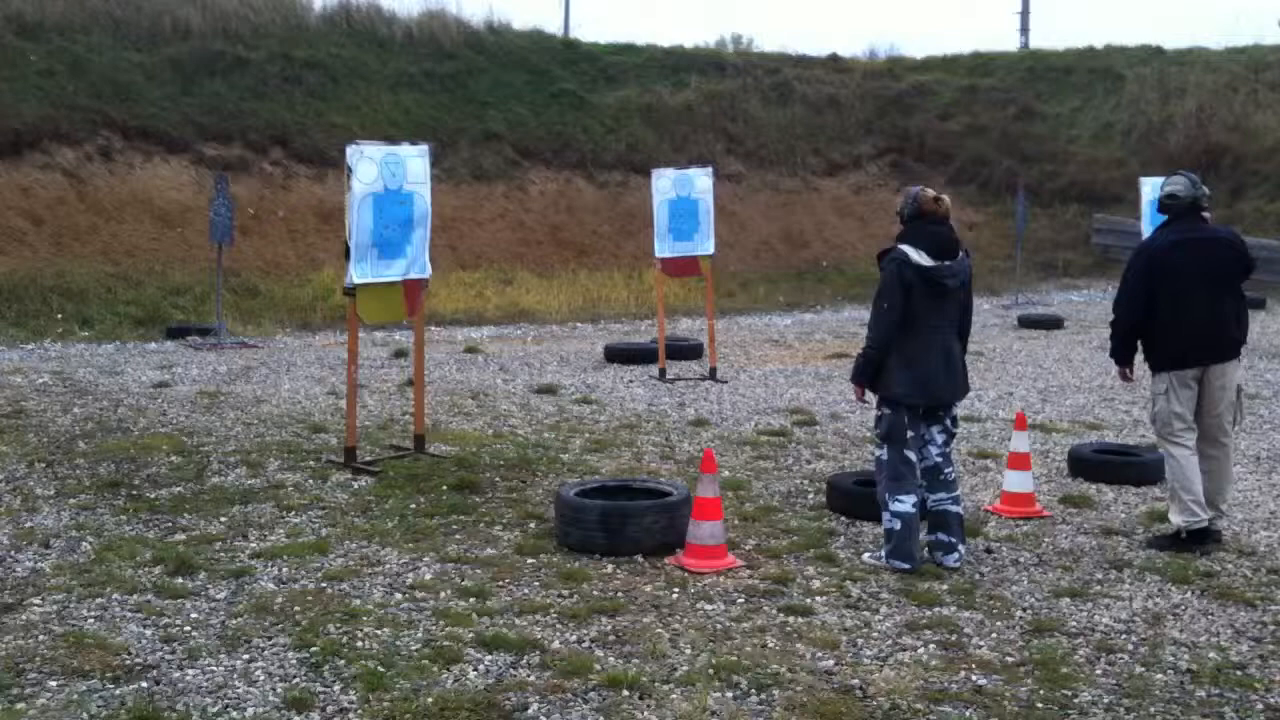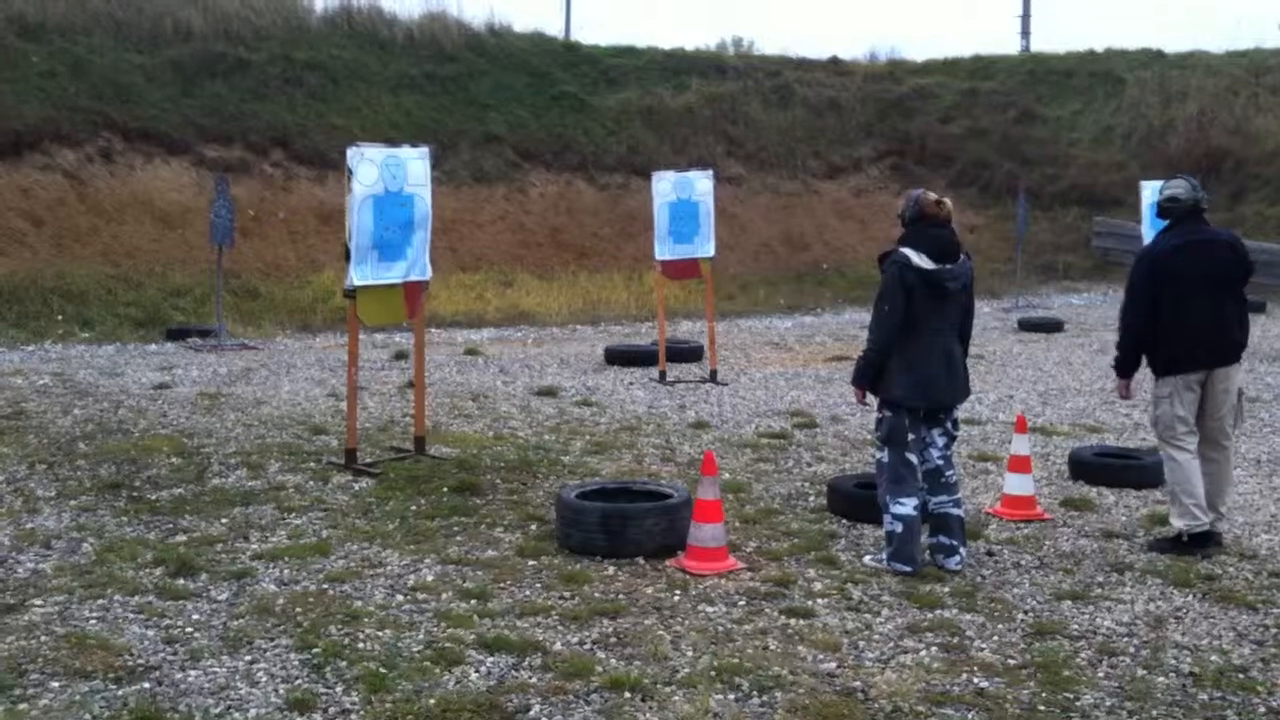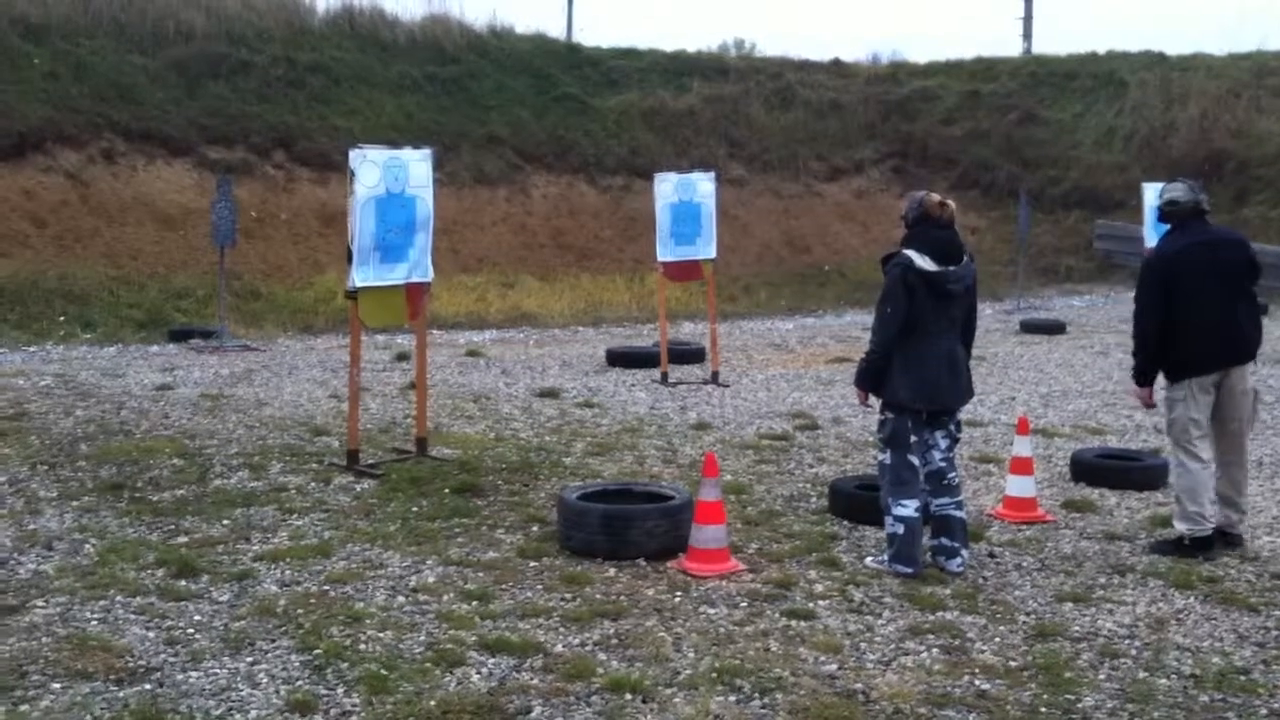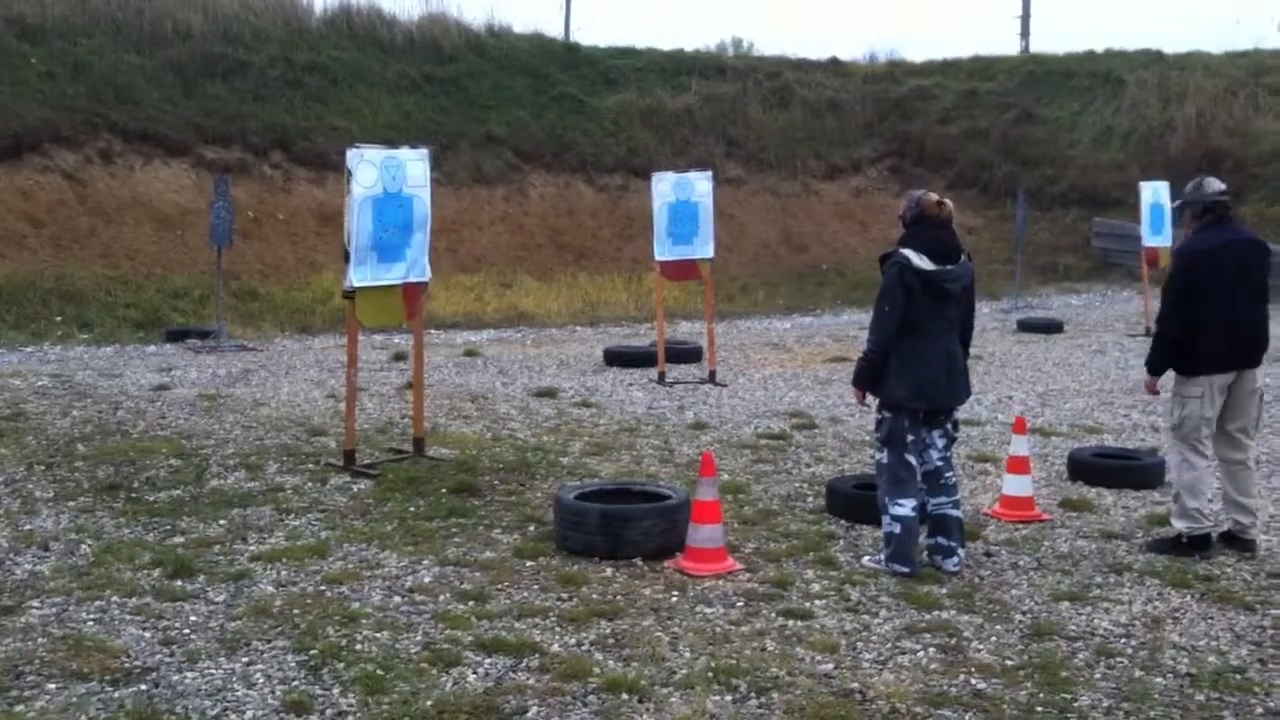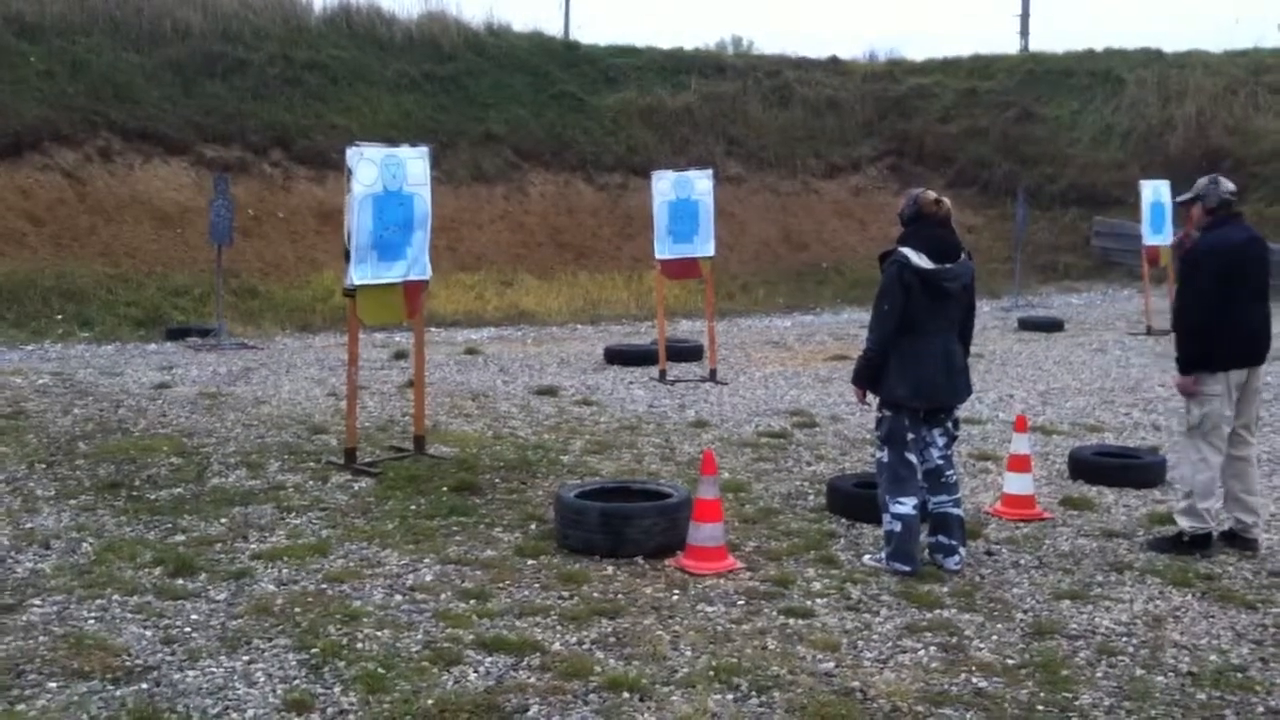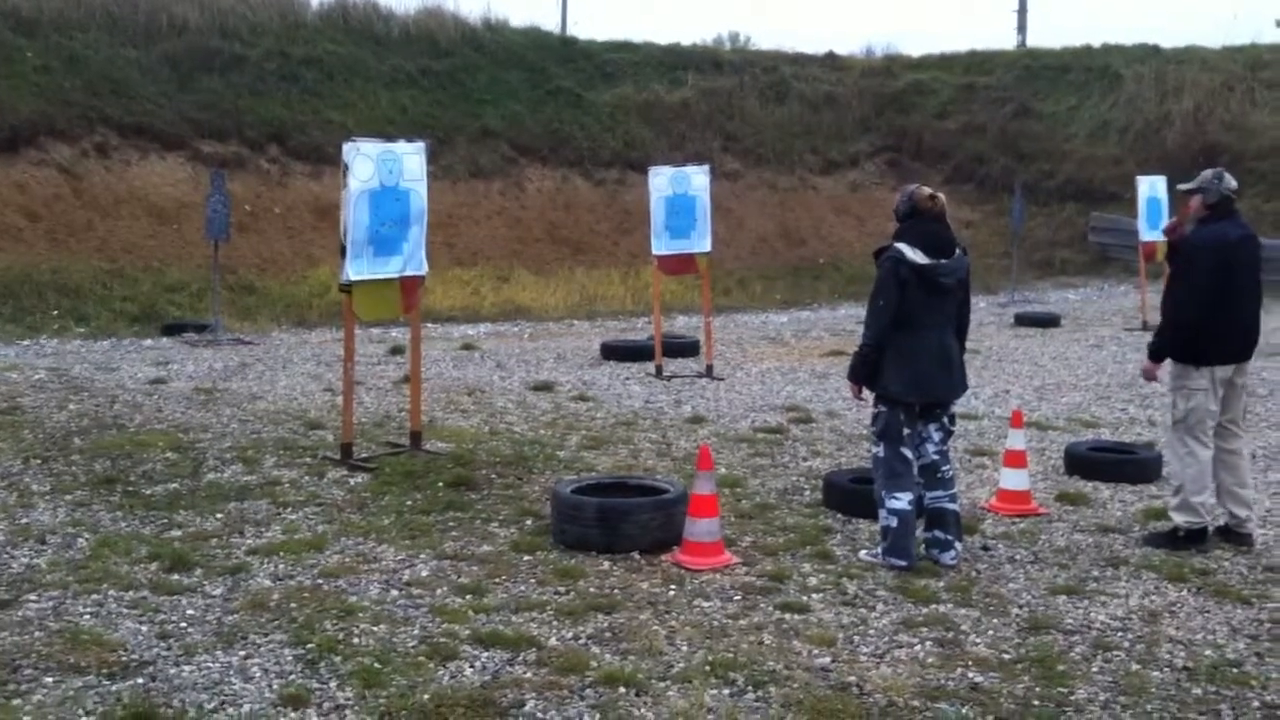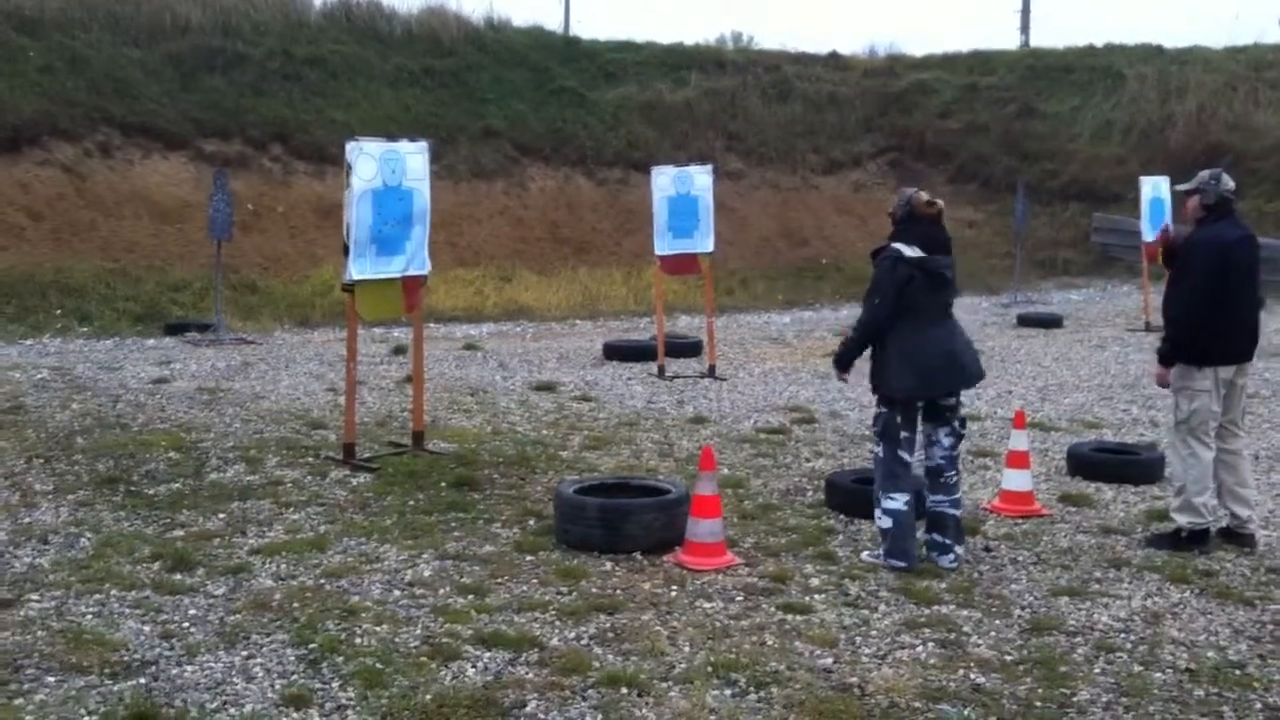
dt=0.4s
person 1, frame 1
left shoulder: (901, 261)
right shoulder: (959, 261)
left elbow: (882, 327)
right elbow: (963, 325)
left wrist: (863, 374)
left hip: (902, 378)
right hip: (946, 376)
left knee: (897, 463)
right knee: (939, 459)
left ankle: (900, 552)
right ankle: (949, 547)
person 1, frame 2
left shoulder: (902, 265)
right shoulder: (960, 264)
left elbow: (883, 330)
right elbow: (964, 328)
left wrist: (863, 378)
left hip: (903, 381)
right hip: (946, 379)
left knee: (899, 466)
right knee: (940, 463)
left ankle: (901, 555)
right ankle: (950, 550)
person 1, frame 3
left shoulder: (905, 266)
right shoulder: (964, 266)
left elbow: (886, 331)
right elbow: (967, 329)
left wrist: (866, 377)
left hip: (906, 382)
right hip: (949, 380)
left knee: (901, 467)
right knee: (942, 464)
left ankle: (903, 556)
right ankle: (952, 552)
person 1, frame 4
left shoulder: (903, 266)
right shoulder: (961, 265)
left elbow: (884, 330)
right elbow: (965, 329)
left wrist: (864, 377)
left hip: (903, 382)
right hip: (947, 380)
left knee: (898, 465)
right knee: (939, 463)
left ankle: (899, 556)
right ankle: (948, 551)
person 1, frame 5
left shoulder: (902, 263)
right shoulder: (961, 263)
left elbow: (883, 328)
right elbow: (966, 326)
left wrist: (863, 375)
left hip: (903, 380)
right hip: (947, 378)
left knee: (898, 464)
right knee: (940, 461)
left ankle: (901, 554)
right ankle: (949, 549)
person 1, frame 6
left shoulder: (897, 260)
right shoulder: (957, 259)
left elbow: (878, 324)
right elbow: (962, 321)
left wrist: (859, 371)
left hip: (899, 375)
right hip: (943, 373)
left knee: (894, 459)
right knee: (936, 457)
left ankle: (897, 549)
right ankle: (945, 544)
person 1, frame 7
left shoulder: (894, 260)
right shoulder: (943, 260)
left elbow: (873, 319)
left wrist: (844, 356)
left hip: (903, 373)
right hip: (948, 367)
left knee: (894, 460)
right knee: (944, 460)
left ankle: (897, 550)
right ankle: (947, 546)
person 2, frame 1
left shoulder: (1151, 249)
right shoulder: (1228, 241)
left elbow: (1128, 309)
right elbow: (1246, 270)
left wrist: (1122, 354)
left hip: (1173, 358)
right hip: (1223, 355)
left knee: (1178, 440)
right knee: (1218, 439)
left ankle: (1193, 526)
right ankle: (1212, 521)
person 2, frame 2
left shoulder: (1155, 254)
right shoulder: (1230, 244)
left elbow: (1136, 317)
right elbow: (1244, 280)
left wrist: (1125, 369)
left hip: (1176, 362)
right hip: (1225, 358)
left knee: (1179, 444)
right knee: (1218, 443)
left ankle: (1193, 531)
right ankle: (1211, 524)
person 2, frame 3
left shoulder: (1161, 258)
right shoulder: (1235, 243)
left elbow: (1148, 323)
right elbow: (1251, 284)
left wrist: (1143, 377)
left hip: (1189, 365)
right hip: (1237, 358)
left knee: (1190, 448)
right knee: (1234, 445)
left ankle: (1197, 534)
right ankle: (1231, 524)
person 2, frame 4
left shoulder: (1193, 251)
right shoulder: (1255, 246)
left elbow: (1173, 315)
left wrist: (1155, 366)
left hip: (1202, 363)
right hip: (1246, 359)
left knee: (1190, 447)
right knee: (1239, 446)
left ankle: (1193, 533)
right ankle: (1244, 531)
person 2, frame 5
left shoulder: (1208, 246)
right shoulder: (1253, 242)
left elbow: (1196, 311)
left wrist: (1186, 366)
right wrist: (1189, 256)
left hip: (1217, 361)
right hip: (1250, 356)
left knee: (1204, 444)
right knee: (1241, 442)
left ankle: (1196, 531)
right ankle: (1246, 529)
person 2, frame 6
left shoulder: (1204, 241)
right shoulder: (1244, 237)
left elbow: (1185, 305)
left wrist: (1156, 353)
right wrist: (1178, 246)
left hip: (1202, 356)
right hip: (1236, 352)
left knee: (1191, 439)
right knee: (1231, 436)
left ankle: (1191, 526)
right ankle: (1240, 524)
person 2, frame 7
left shoulder: (1204, 241)
right shoulder: (1242, 238)
left elbow: (1190, 307)
left wrist: (1167, 357)
right wrist: (1172, 252)
left hip: (1203, 356)
right hip: (1236, 353)
left knee: (1193, 439)
right knee: (1230, 436)
left ankle: (1193, 527)
right ankle: (1242, 525)
